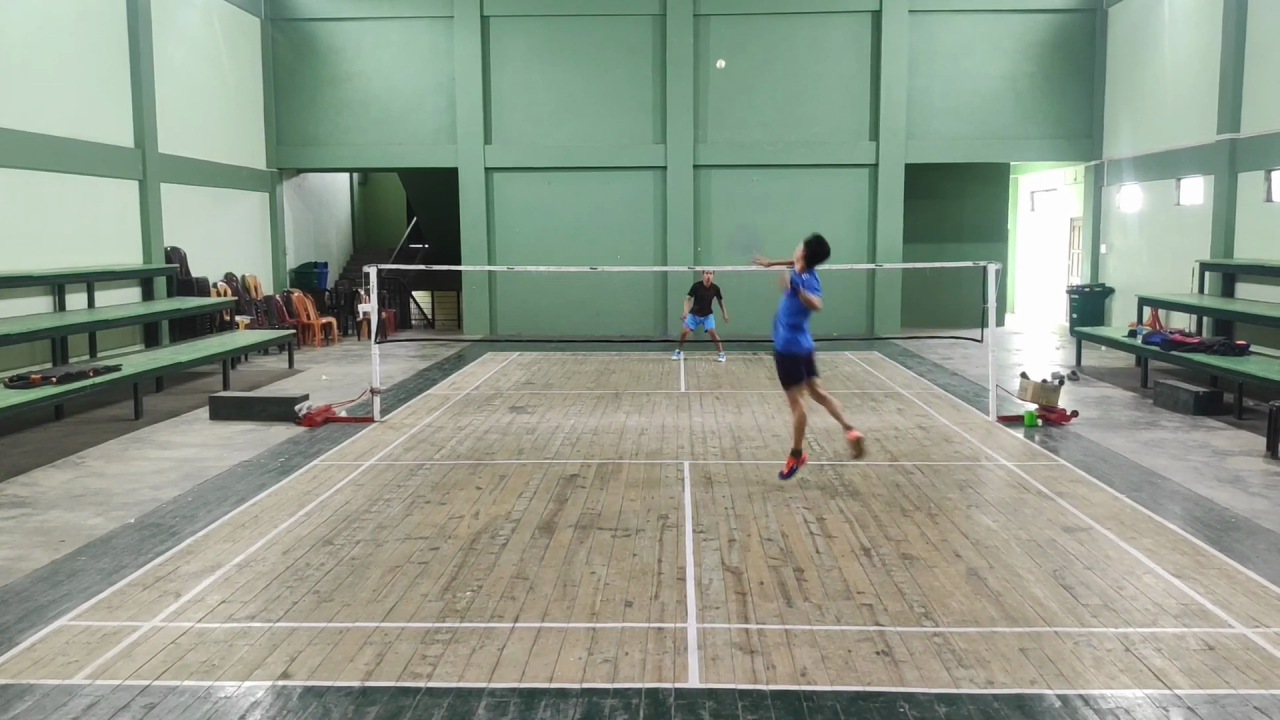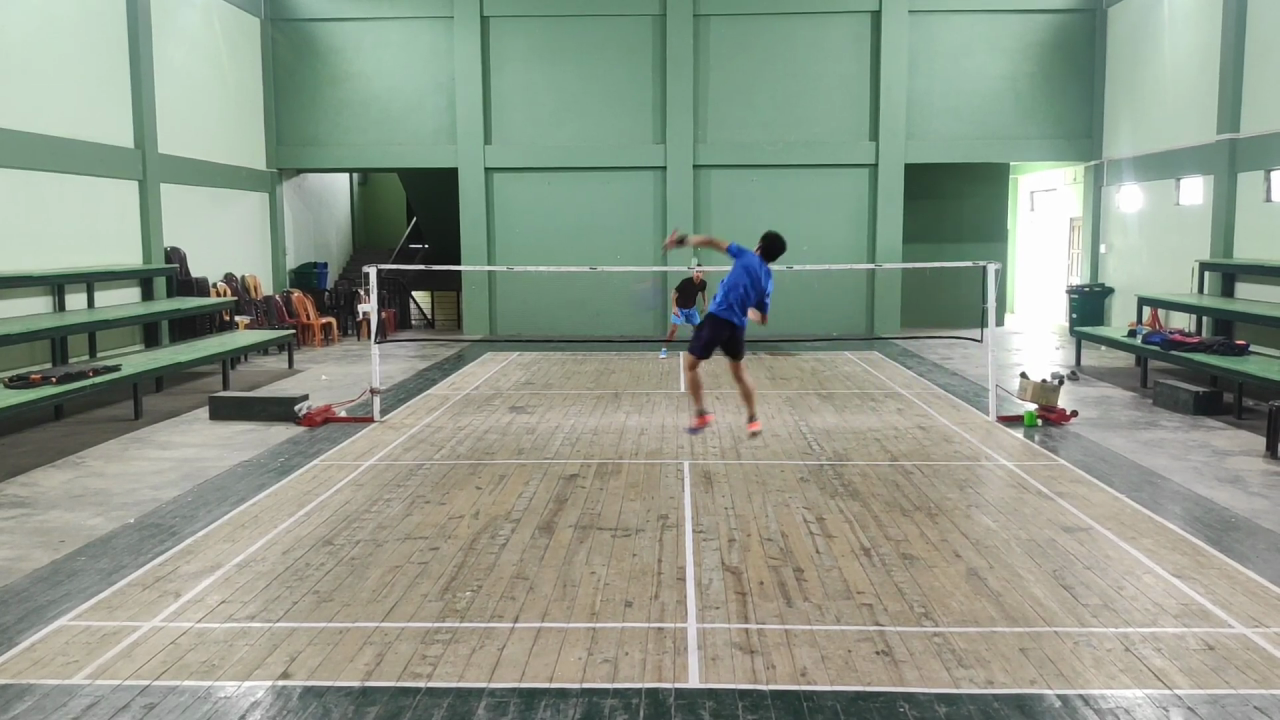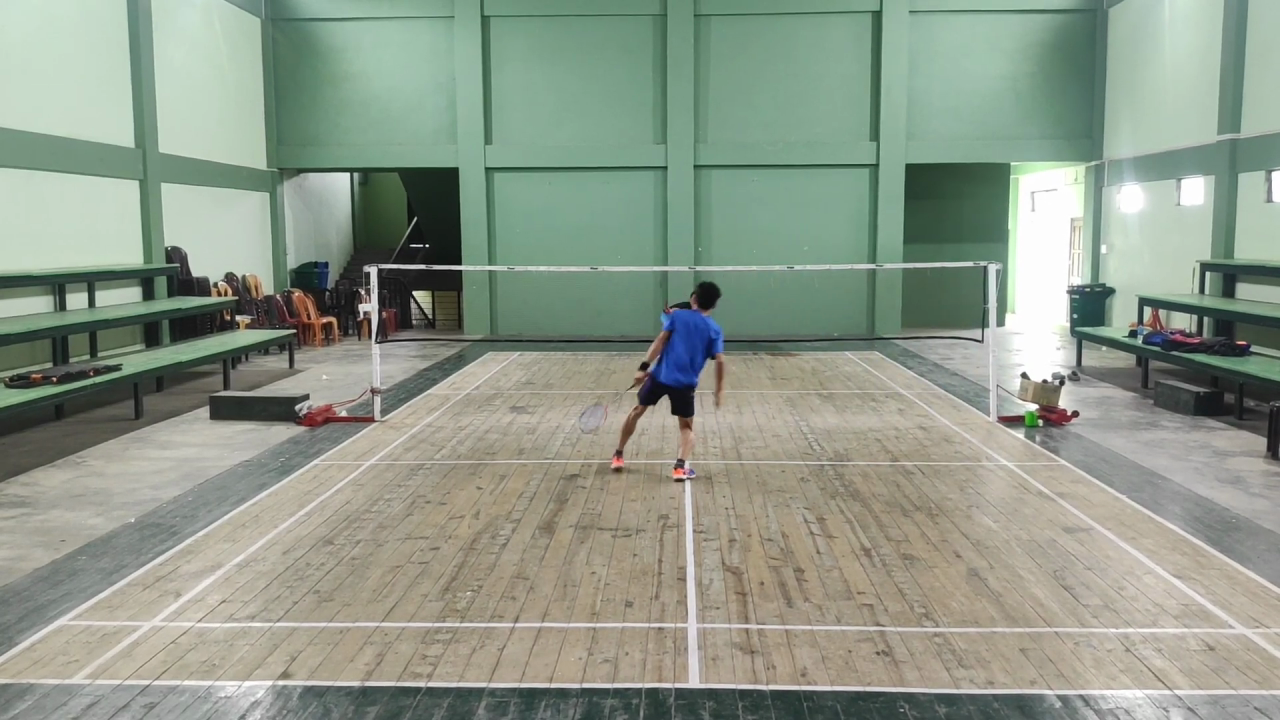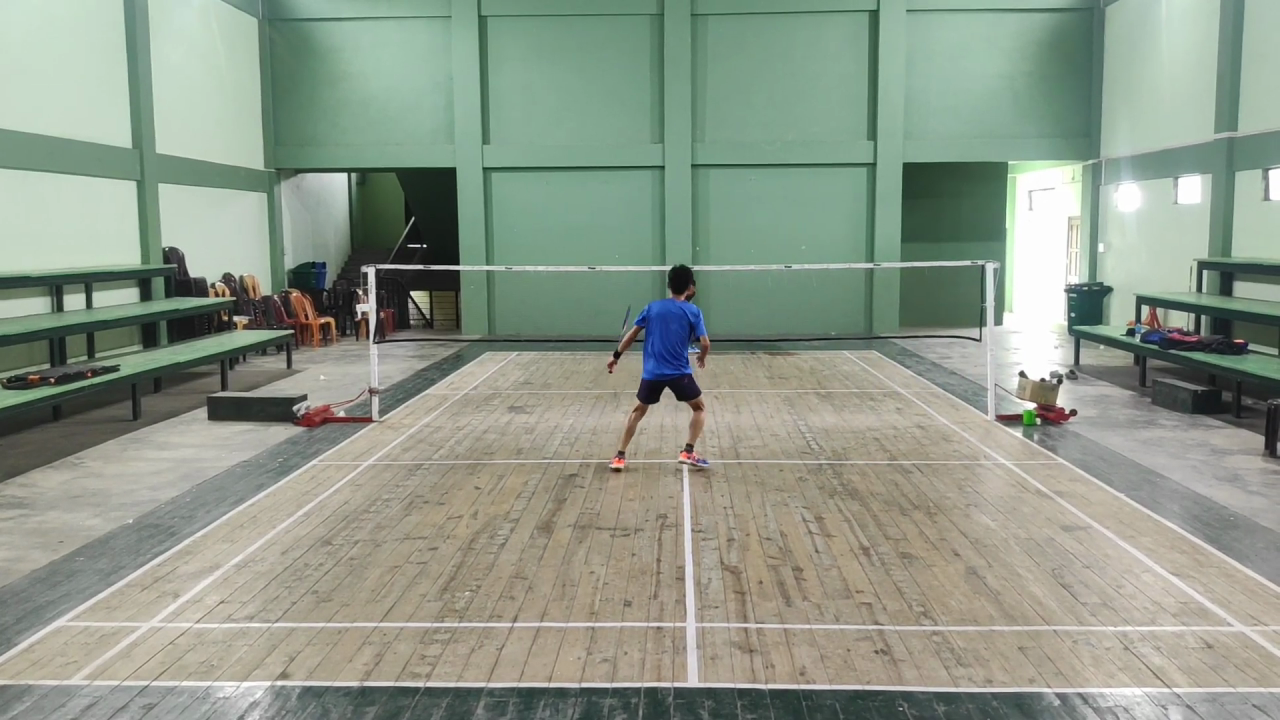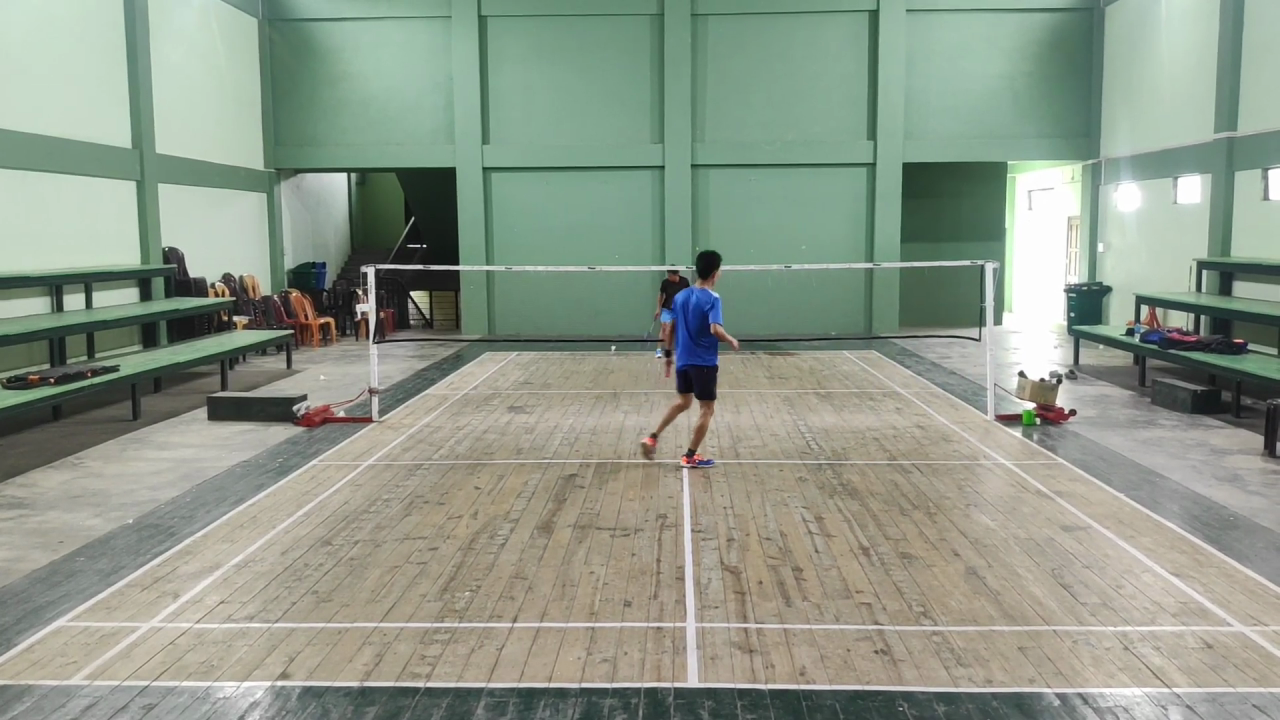
dt=0.3s
person 1, frame 1
left shoulder: (807, 281)
right shoulder: (802, 274)
left elbow: (816, 304)
left wrist: (796, 287)
right wrist: (773, 263)
left hip: (790, 348)
right hip: (802, 346)
left knee: (796, 402)
right knee: (818, 392)
left ankle: (796, 455)
right ankle: (850, 431)
person 1, frame 2
left shoulder: (745, 256)
right shoulder: (767, 281)
left elbow: (714, 242)
right elbow: (763, 319)
left wrist: (682, 239)
left hip: (717, 319)
right hip: (736, 326)
left knee: (690, 366)
right knee: (739, 374)
left ankle: (702, 414)
right ankle: (753, 420)
person 1, frame 3
left shoulder: (678, 317)
right shoulder: (714, 330)
left elbow: (660, 341)
right elbow: (720, 362)
left wrist: (644, 367)
right wrist: (718, 390)
left hip: (661, 376)
right hip: (686, 384)
left knee: (636, 412)
right knee: (686, 428)
left ankle: (618, 456)
right ankle: (680, 466)
person 1, frame 4
left shoulder: (653, 308)
right shoulder: (693, 312)
left elbow: (631, 334)
right elbow: (705, 343)
left wrist: (616, 356)
right wrist: (701, 359)
left hip: (652, 372)
right hip: (679, 373)
left knee: (638, 412)
right knee: (699, 408)
left ankle: (620, 457)
right ankle: (688, 452)
person 1, frame 5
left shoulder: (680, 296)
right shoulder: (712, 299)
left elbow: (670, 329)
right elbow: (715, 330)
left wrist: (668, 354)
right wrist: (731, 341)
left hip: (683, 361)
right hip: (704, 363)
left knee: (682, 402)
right knee: (707, 410)
left ankle: (652, 438)
right ankle: (690, 456)
